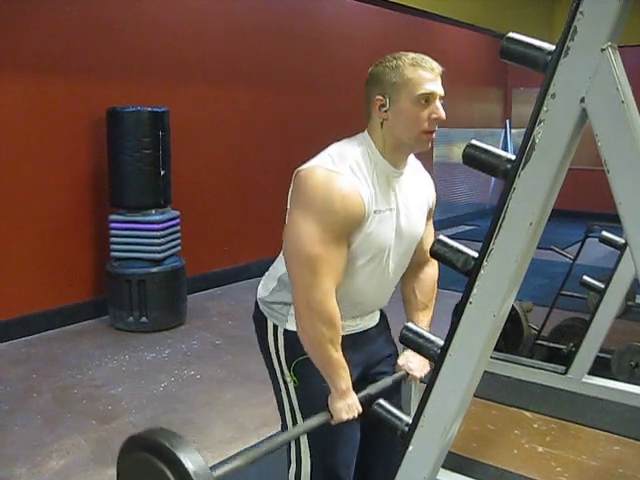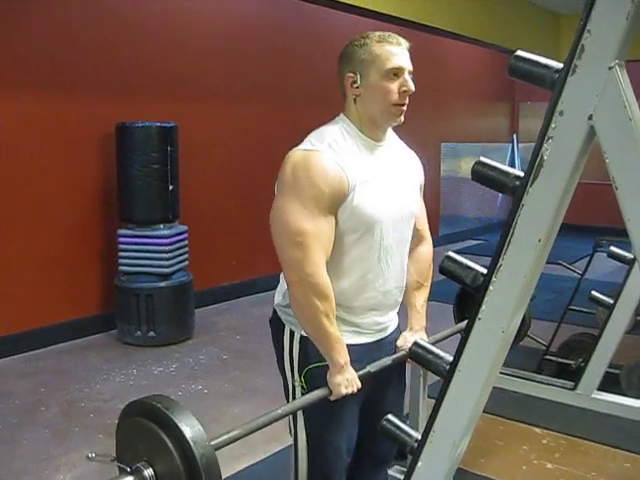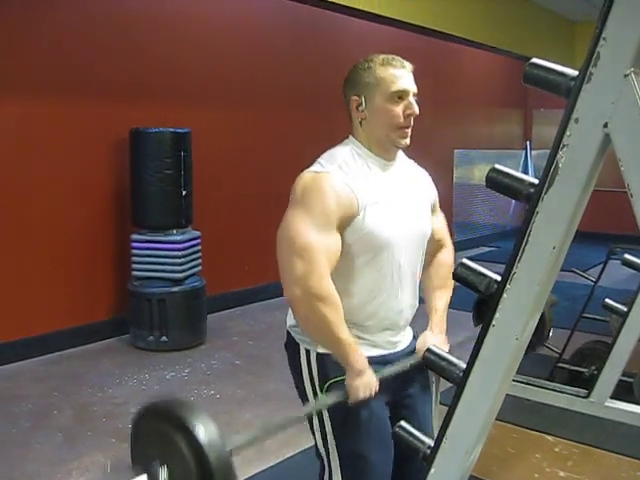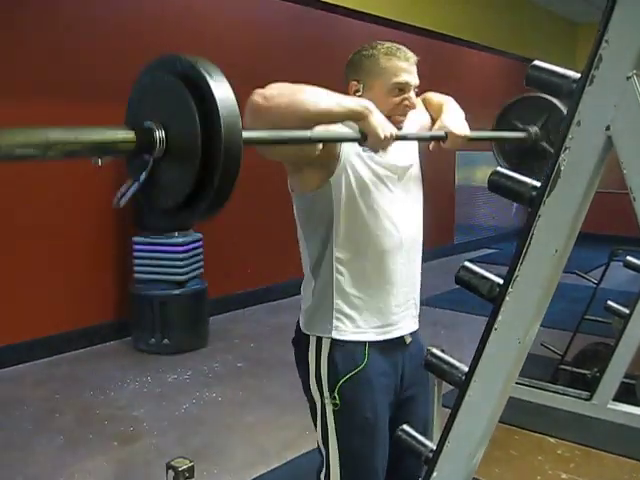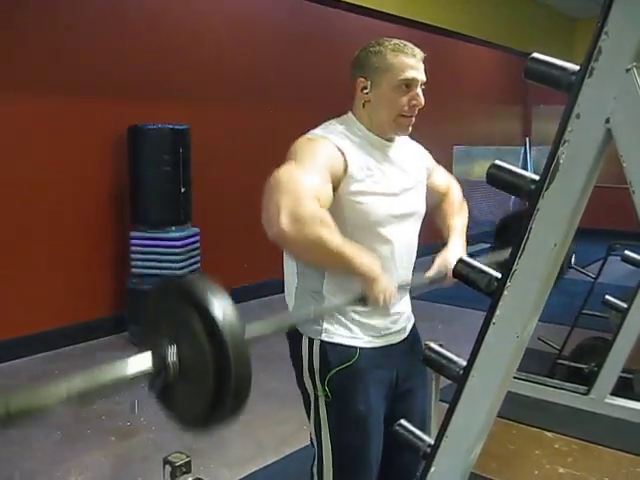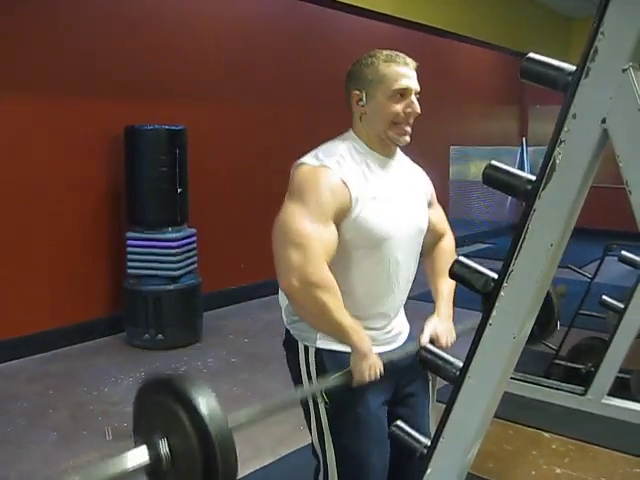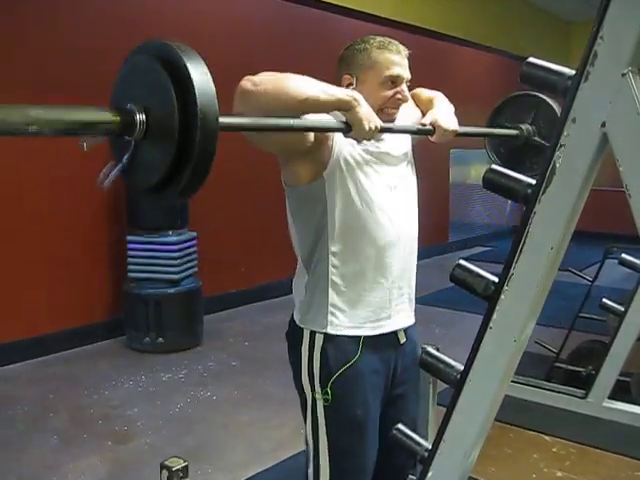
dt=0.5s
person 1, frame 1
left shoulder: (421, 181)
right shoulder: (332, 183)
left elbow: (422, 264)
right elbow: (313, 300)
right wrist: (339, 387)
left hip: (368, 325)
right hip: (298, 328)
left knee: (389, 440)
person 1, frame 2
left shoulder: (406, 158)
right shoulder: (317, 162)
left elbow: (419, 243)
right elbow: (303, 274)
left wrist: (416, 323)
right wrist: (337, 360)
left hip: (385, 336)
right hip: (319, 340)
person 1, frame 3
left shoulder: (418, 178)
right shoulder: (328, 184)
left elbow: (440, 249)
right elbow: (304, 285)
left wrist: (437, 325)
right wrist: (354, 364)
left hip: (401, 350)
right hip: (332, 357)
person 1, frame 4
left shoulder: (403, 131)
right shoulder: (324, 143)
left elbow: (437, 100)
right elbow: (264, 105)
left wrist: (452, 115)
right wrist: (361, 111)
left hip: (405, 336)
right hip: (344, 345)
person 1, frame 5
left shoulder: (412, 152)
right shoulder: (325, 149)
left elbow: (449, 190)
right elbow: (285, 220)
left wrist: (454, 242)
right wrist: (368, 269)
left hip: (401, 335)
right hip: (339, 345)
person 1, frame 6
left shoulder: (413, 174)
right shoulder: (326, 174)
left elbow: (440, 239)
right elbow: (302, 275)
left wrist: (443, 311)
right wrist: (357, 347)
left hip: (397, 343)
right hip: (333, 354)
person 1, frame 7
left shoulder: (397, 128)
right shoulder: (318, 140)
left elbow: (428, 95)
right elbow: (254, 93)
left wrist: (441, 111)
right wrist: (349, 102)
left hip: (398, 332)
right hip: (337, 341)
